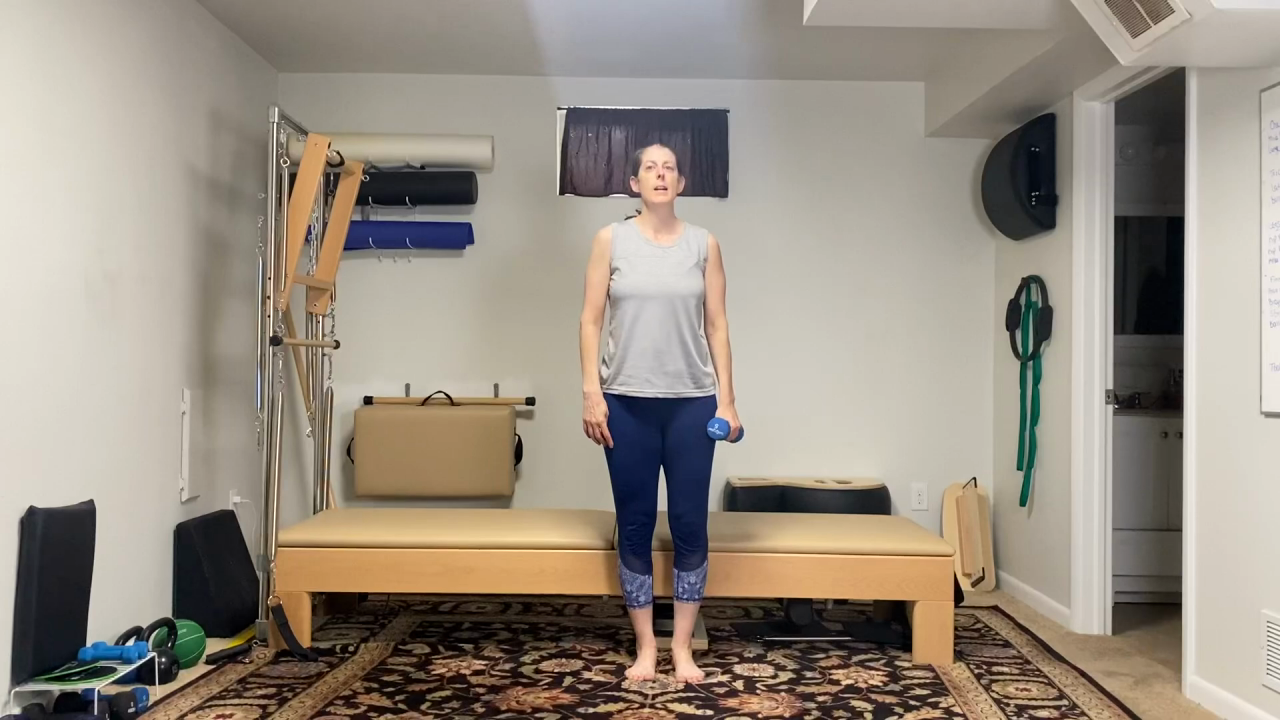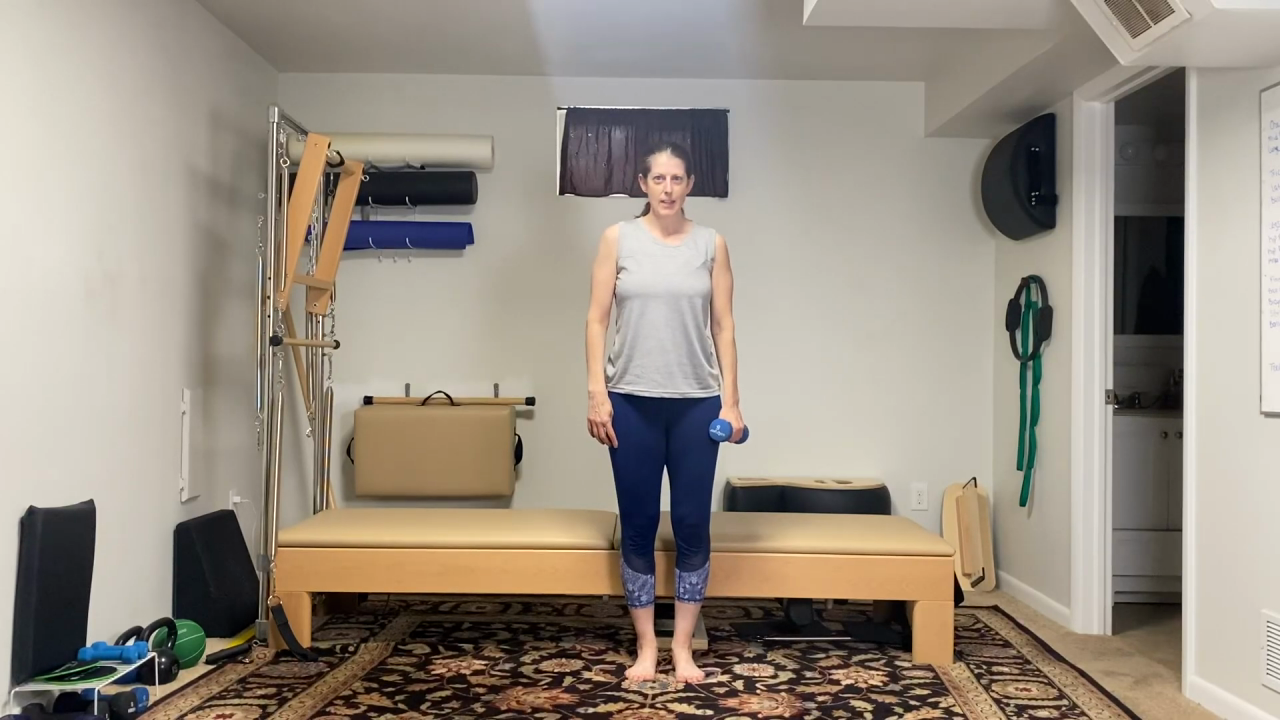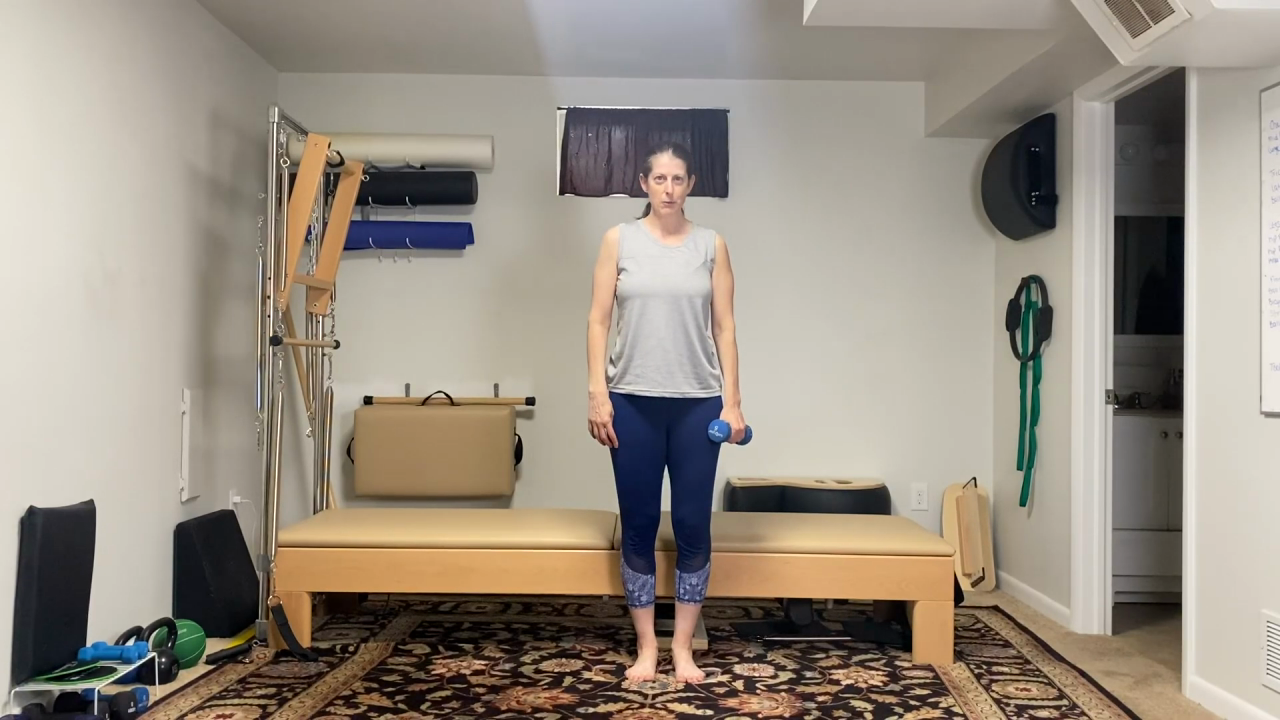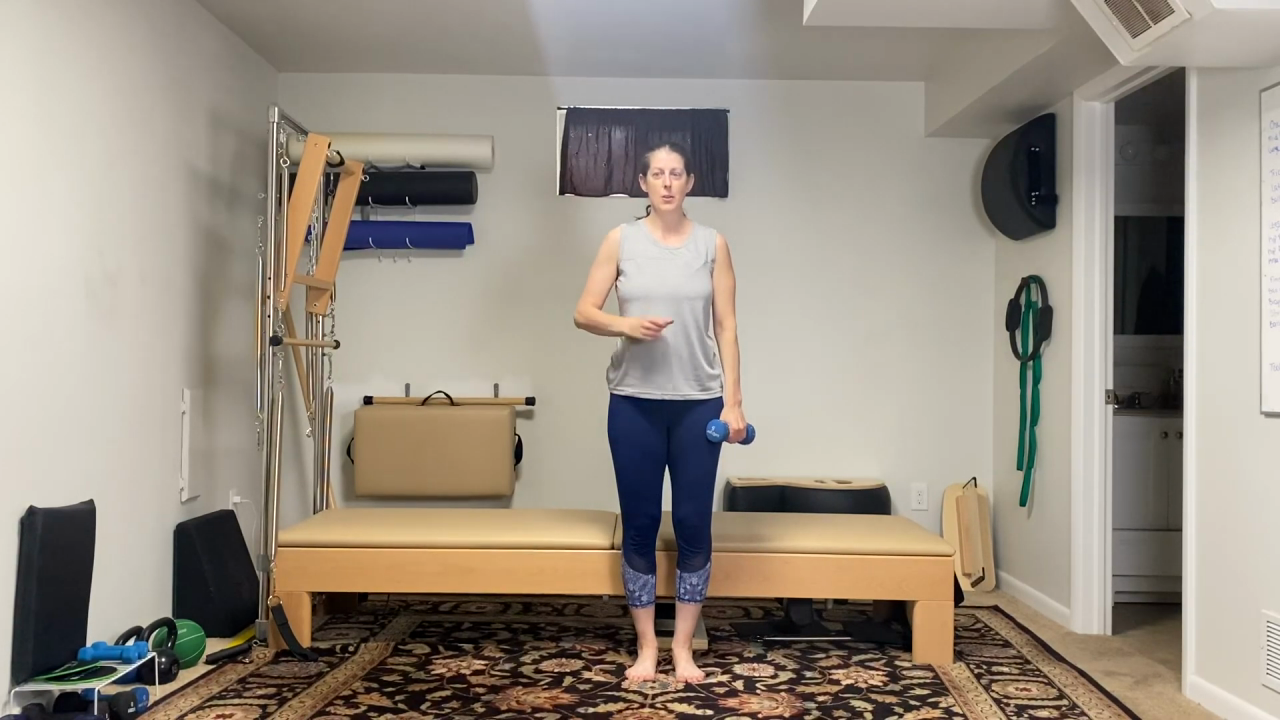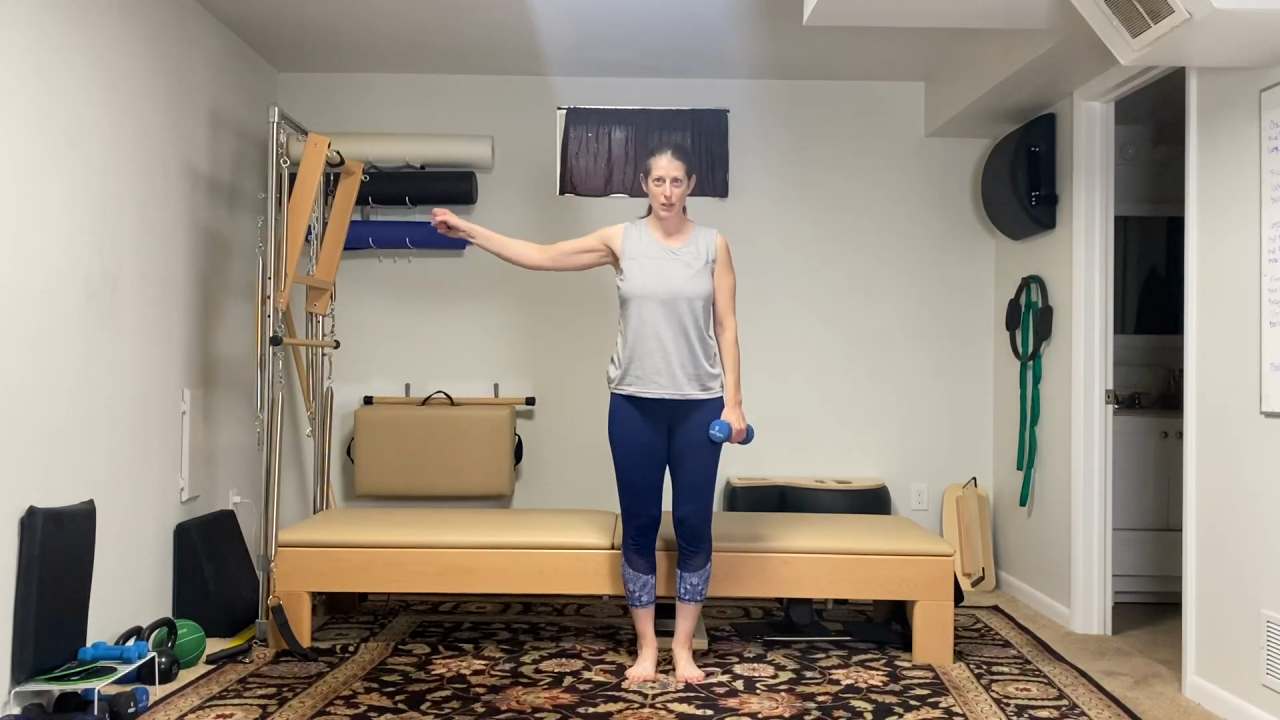
dt=1s
person 1, frame 1
left shoulder: (703, 243)
right shoulder: (611, 239)
left elbow: (716, 324)
right elbow: (591, 321)
left wrist: (726, 399)
right wrist: (592, 392)
left hip: (691, 402)
right hip: (628, 402)
left knee: (689, 523)
right knee: (635, 522)
left ankle: (682, 645)
right ankle: (645, 645)
person 1, frame 2
left shoulder: (711, 244)
right shoulder: (618, 238)
left elbow: (723, 325)
right elbow: (597, 319)
left wrist: (731, 401)
right wrist: (596, 392)
left hip: (696, 403)
right hip: (633, 401)
left knee: (692, 524)
right knee: (638, 524)
left ankle: (683, 645)
right ankle: (645, 645)
person 1, frame 3
left shoulder: (711, 244)
right shoulder: (619, 239)
left elbow: (724, 326)
right elbow: (598, 321)
left wrist: (732, 401)
right wrist: (597, 393)
left hip: (697, 403)
right hip: (634, 401)
left knee: (693, 524)
right knee: (638, 524)
left ankle: (683, 646)
right ankle: (646, 646)
person 1, frame 4
left shoulder: (712, 243)
right shoulder: (620, 240)
left elbow: (726, 327)
right elbow: (584, 312)
left wrist: (733, 400)
right wrist: (628, 325)
left hip: (697, 403)
right hip: (634, 402)
left knee: (693, 524)
right knee: (639, 524)
left ankle: (683, 646)
right ankle: (646, 646)
person 1, frame 5
left shoulder: (713, 244)
right shoulder: (621, 239)
left elbow: (726, 326)
right elbow: (539, 256)
left wrist: (734, 402)
right wrist: (468, 229)
left hip: (699, 405)
right hip: (635, 403)
left knee: (693, 524)
right knee: (640, 525)
left ankle: (684, 645)
right ankle: (646, 645)
